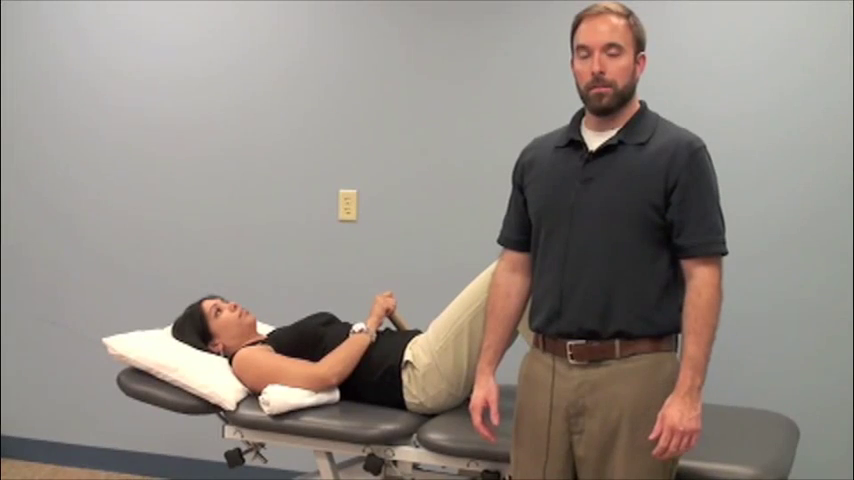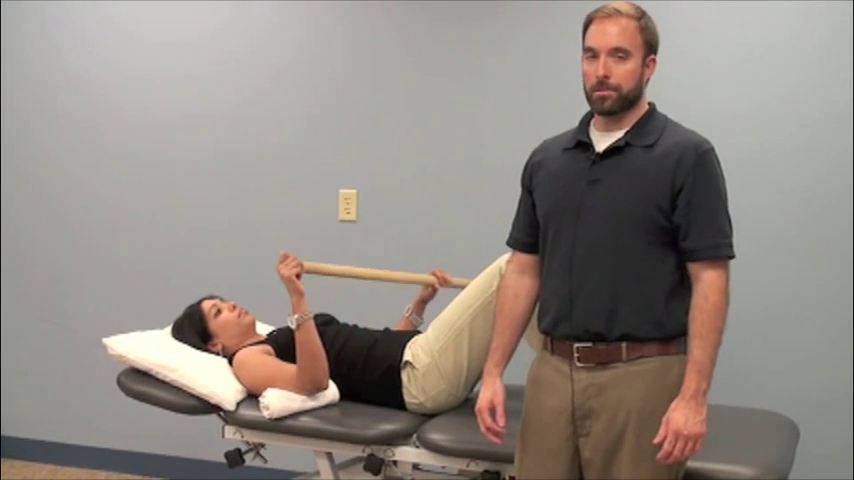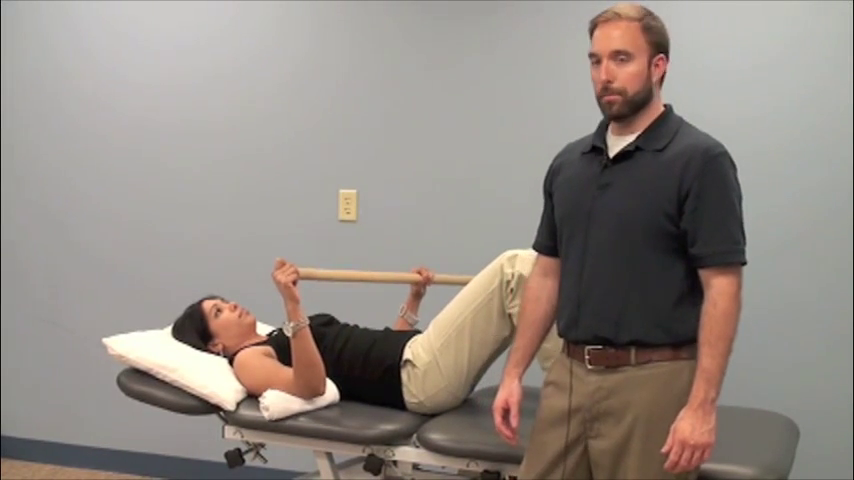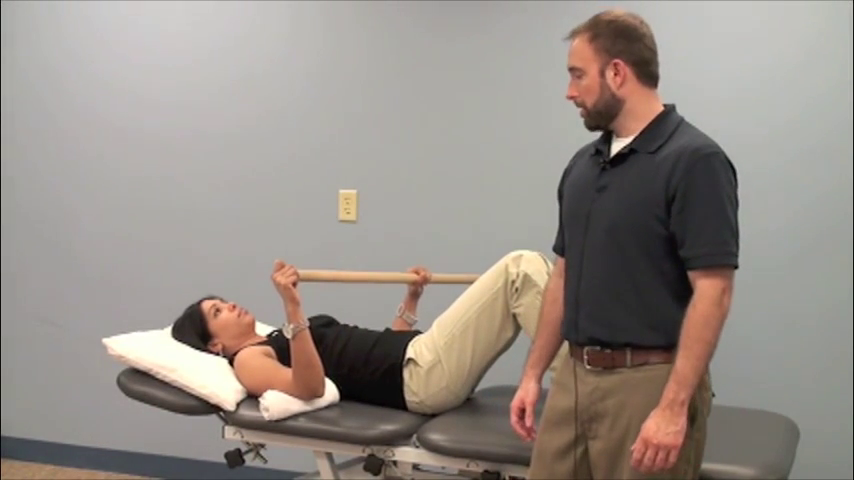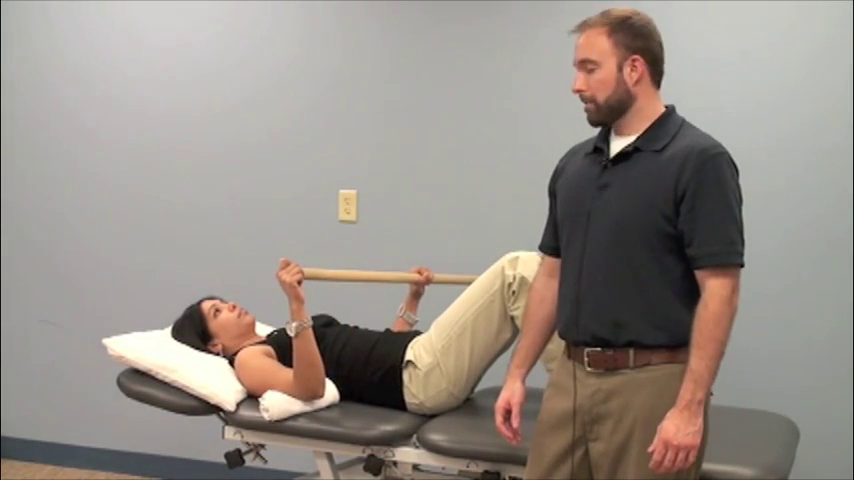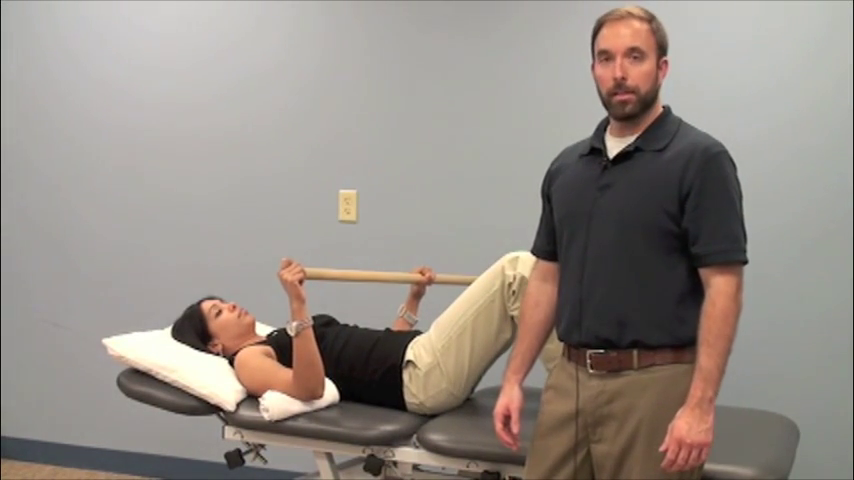
dt=0.7s
person 1, frame 1
left shoulder: (679, 155)
right shoulder: (536, 158)
left elbow: (703, 277)
right elbow: (514, 269)
left wrist: (688, 391)
right wrist: (485, 369)
left hip: (634, 375)
right hip: (545, 372)
person 1, frame 2
left shoulder: (687, 157)
right shoulder: (546, 160)
left elbow: (710, 281)
right elbow: (523, 272)
left wrist: (693, 394)
right wrist: (493, 371)
left hip: (641, 377)
right hip: (553, 374)
person 1, frame 3
left shoulder: (700, 162)
right shoulder: (568, 164)
left elbow: (721, 289)
right elbow: (547, 275)
left wrist: (702, 405)
right wrist: (513, 372)
left hip: (652, 383)
right hip: (569, 376)
person 1, frame 4
left shoulder: (694, 161)
right shoulder: (582, 165)
left elbow: (712, 293)
left wrist: (673, 407)
right wrist: (533, 374)
left hip: (650, 383)
right hip: (574, 379)
person 1, frame 5
left shoulder: (699, 162)
right shoulder: (573, 165)
left elbow: (719, 291)
left wrist: (690, 406)
right wrist: (517, 373)
left hip: (651, 385)
right hip: (570, 379)
person 1, frame 6
left shoulder: (699, 160)
right shoulder: (566, 168)
left elbow: (722, 288)
right elbow: (546, 280)
left wrist: (700, 404)
right wrist: (514, 379)
left hip: (654, 385)
right hip: (570, 381)
person 2, frame 1
left shoulder: (278, 342)
right shoulder: (247, 359)
right elbow: (326, 375)
right wrist: (371, 321)
left hip: (416, 357)
right hip: (415, 376)
person 2, frame 2
left shoulder: (280, 343)
right shoulder: (247, 360)
right elbow: (314, 380)
left wrist: (421, 302)
right wrist: (298, 300)
left hip: (415, 356)
right hip: (418, 378)
person 2, frame 3
left shoulder: (282, 341)
right shoulder: (247, 361)
right elbow: (311, 386)
left wrist: (413, 300)
right wrist: (292, 306)
left hip: (414, 355)
right hip: (419, 377)
left knee: (526, 266)
right knee: (515, 269)
person 2, frame 4
left shoulder: (280, 341)
right shoulder: (247, 360)
right elbow: (310, 387)
left wrist: (411, 299)
right wrist: (292, 308)
left hip: (414, 356)
right hip: (419, 377)
left knee: (527, 265)
right knee: (519, 269)
person 2, frame 5
left shoulder: (281, 342)
right shoulder: (248, 360)
right elbow: (311, 388)
left wrist: (412, 299)
right wrist: (297, 307)
left hip: (416, 355)
right hip: (420, 378)
left knee: (527, 268)
right knee: (517, 271)
person 2, frame 6
left shoulder: (281, 342)
right shoulder: (248, 360)
right elbow: (310, 388)
left wrist: (413, 298)
right wrist: (297, 307)
left hip: (415, 356)
right hip: (419, 379)
left knee: (527, 274)
right knee: (517, 271)
